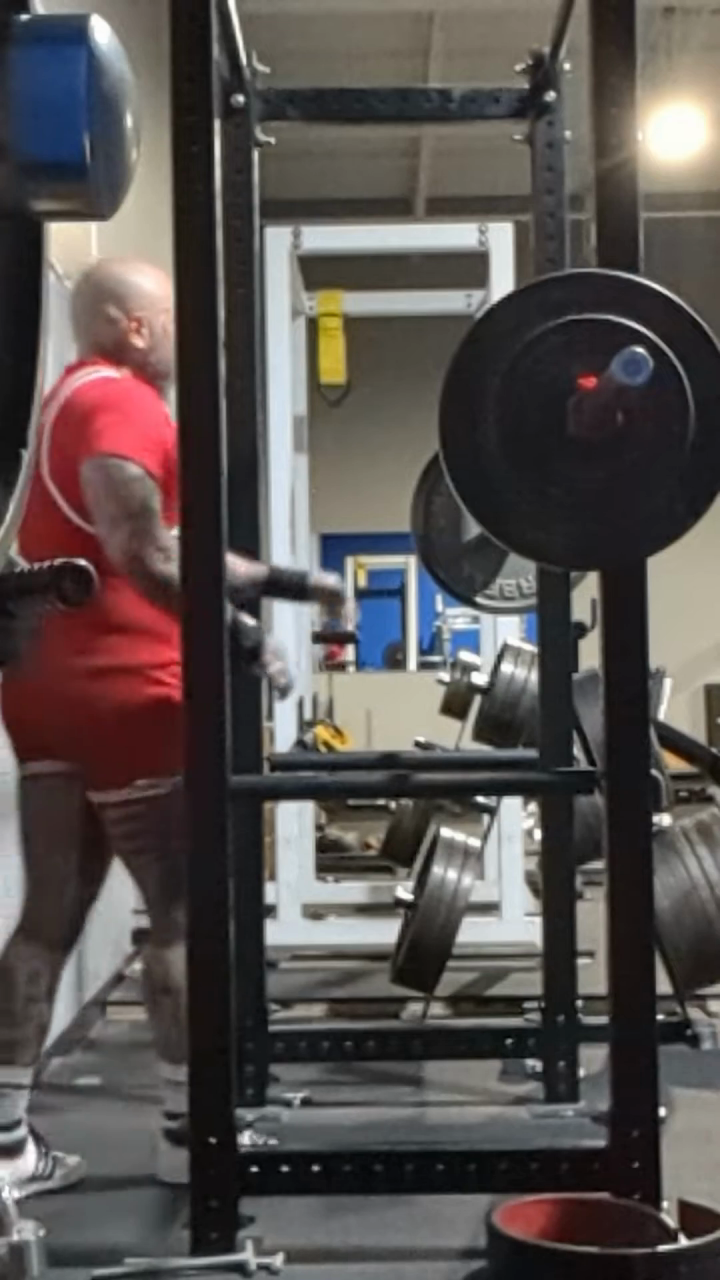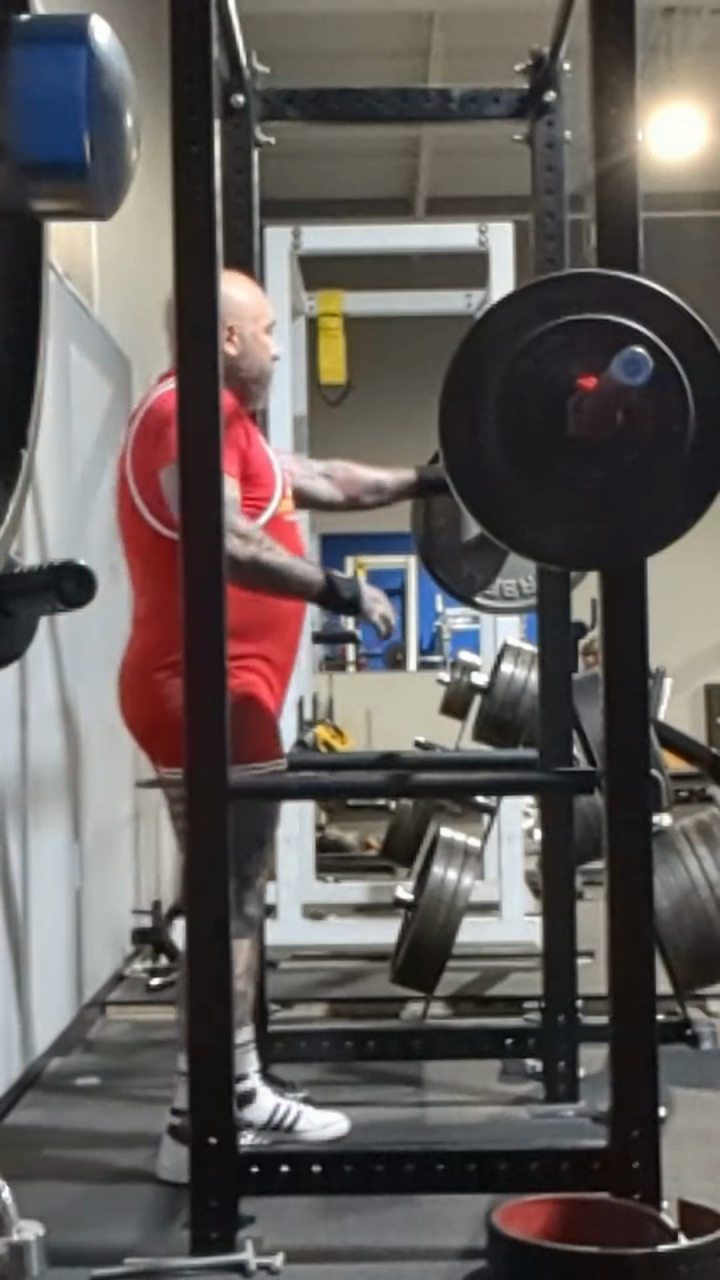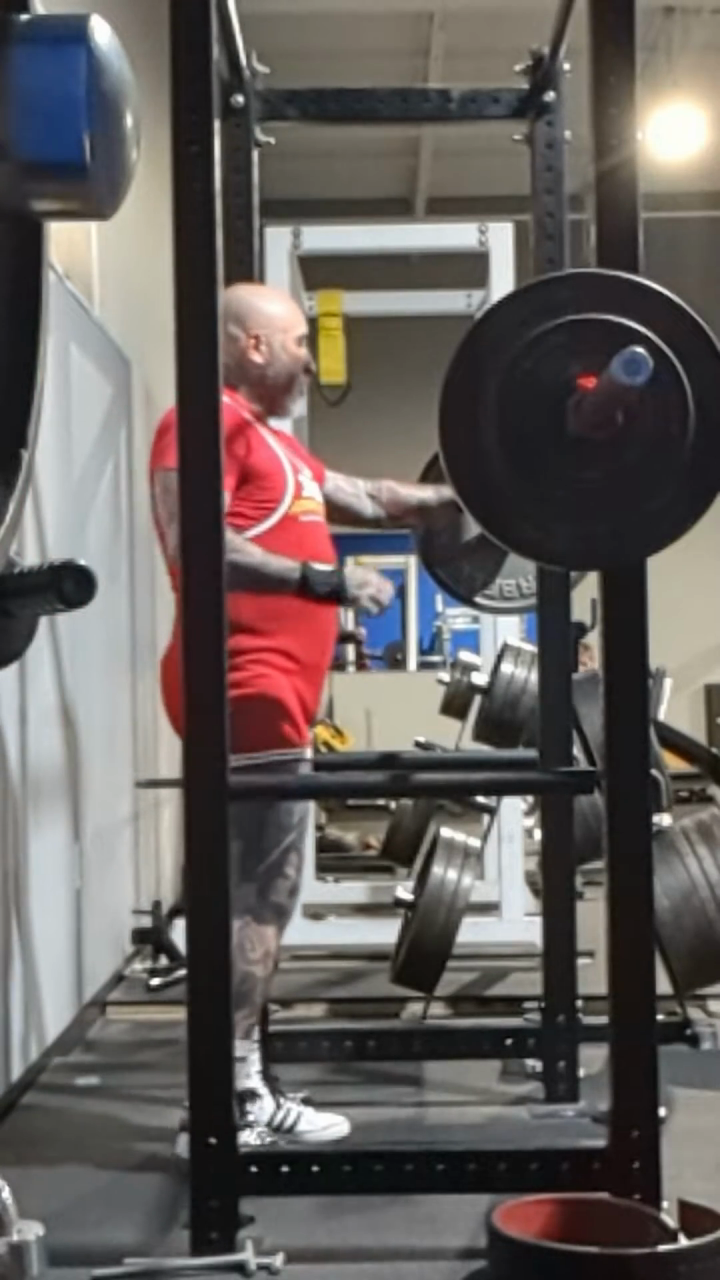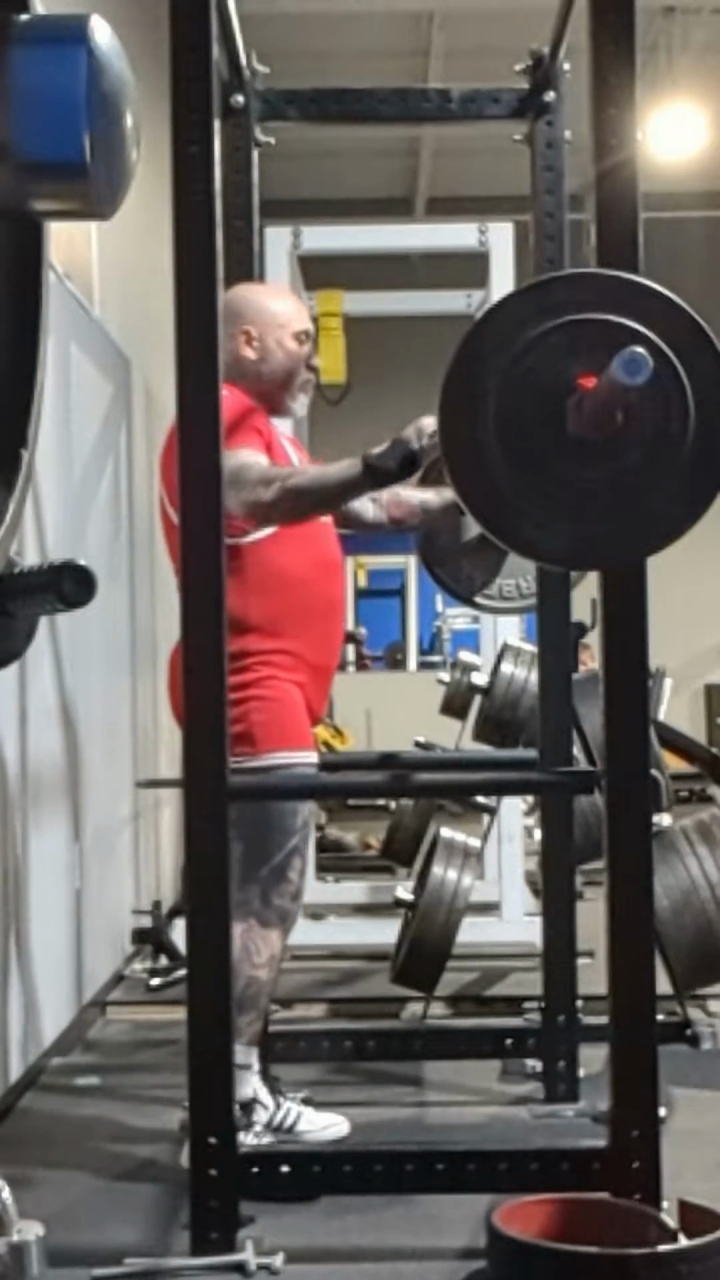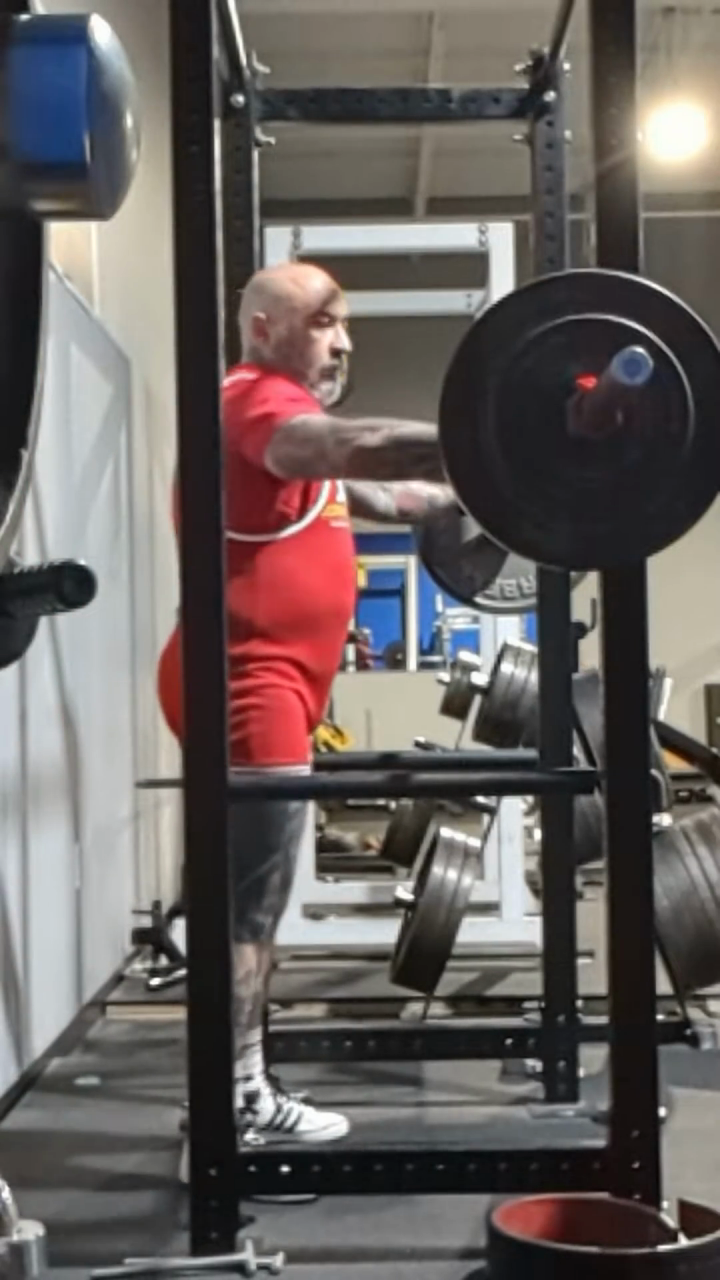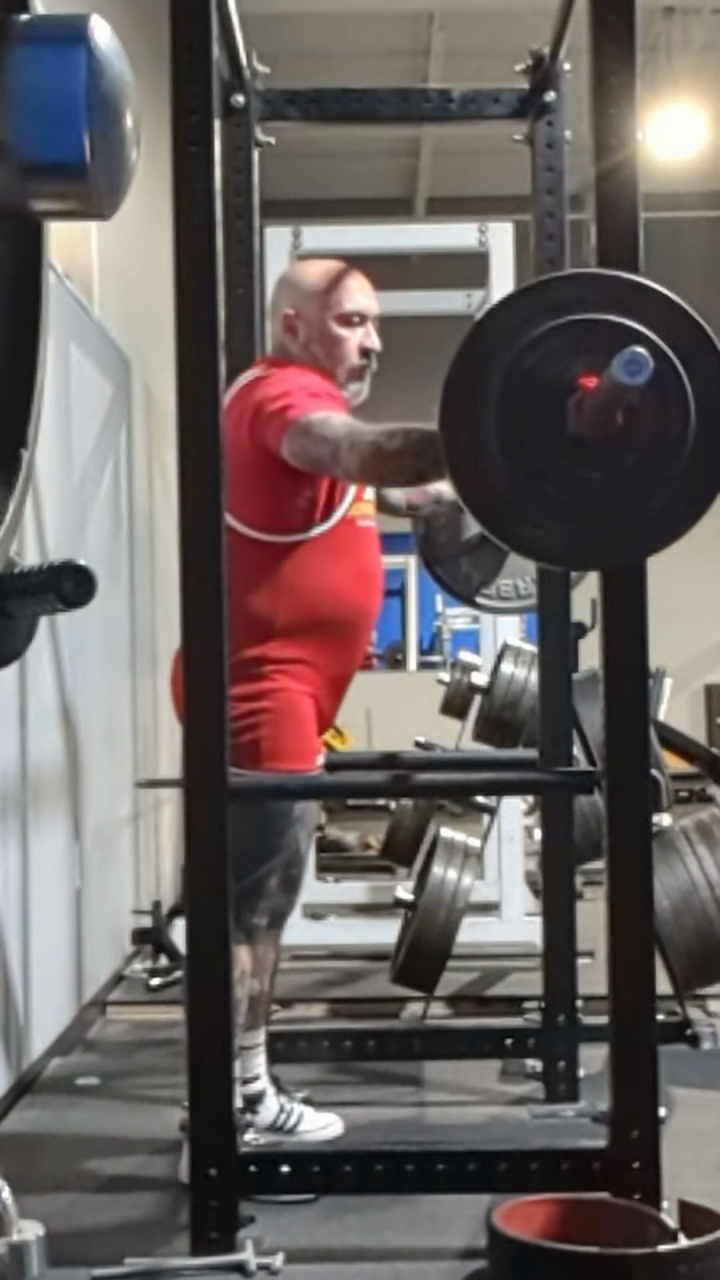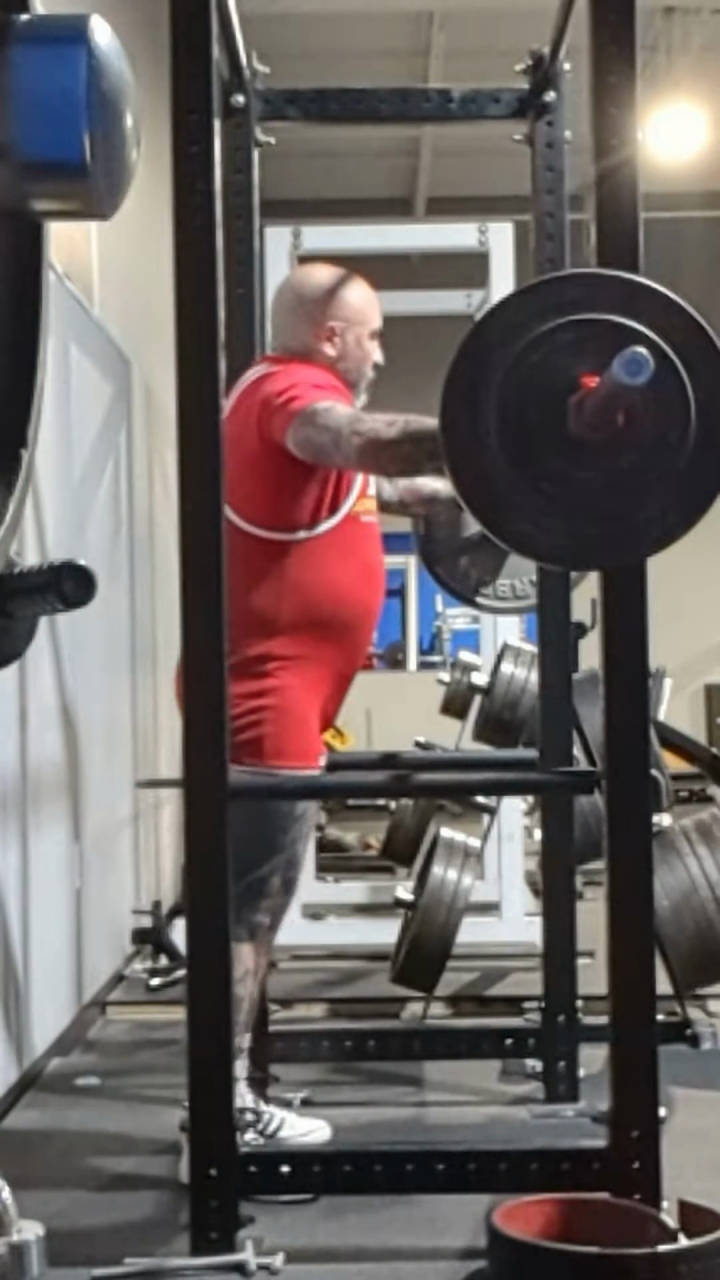
dt=0.5s
person 1, frame 1
left shoulder: (76, 405)
right shoulder: (118, 401)
left elbow: (158, 540)
right elbow: (139, 553)
left wrist: (279, 580)
right hip: (123, 694)
right knee: (187, 914)
right ankle: (189, 1130)
person 1, frame 2
left shoulder: (195, 416)
right shoulder: (192, 409)
left elbow: (315, 481)
right elbow: (223, 539)
left wrist: (425, 481)
right wrist: (340, 589)
left hip: (200, 689)
left knee: (237, 898)
right knee: (228, 906)
left ankle: (238, 1091)
right ankle: (196, 1127)
person 1, frame 3
left shoulder: (265, 439)
right shoulder: (208, 421)
left elbow: (366, 498)
right elbow: (194, 542)
left wrist: (465, 497)
right wrist: (322, 581)
left hip: (269, 690)
right hip: (243, 690)
left knee: (264, 897)
right knee: (259, 897)
left ankle: (247, 1092)
right ankle: (222, 1110)
person 1, frame 4
left shoulder: (256, 427)
right shoulder: (221, 416)
left elbow: (362, 502)
right elbow: (257, 502)
left wrist: (464, 497)
right wrist: (384, 461)
left hip: (273, 692)
right hip: (250, 692)
left knee: (265, 899)
right knee: (263, 902)
left ankle: (247, 1094)
right ankle: (227, 1116)
person 1, frame 5
left shoulder: (280, 410)
right shoulder: (257, 398)
left elbow: (369, 488)
right elbow: (353, 450)
left hip: (267, 692)
right hip: (247, 691)
left knee: (256, 904)
right knee: (245, 908)
left ankle: (248, 1095)
right ankle: (224, 1120)
person 1, frame 6
left shoulder: (299, 403)
right shoulder: (282, 394)
left elbow: (379, 484)
right elbow: (366, 453)
left hip: (282, 694)
right hip: (260, 692)
left knee: (266, 901)
right knee: (247, 906)
left ankle: (248, 1093)
right ankle: (225, 1119)
person 1, frame 7
left shoulder: (293, 400)
right shoulder: (287, 391)
left elbow: (370, 481)
right elbow: (370, 444)
left wrist: (466, 489)
left hip: (280, 692)
right hip: (264, 694)
left knee: (260, 906)
right knee: (243, 909)
left ankle: (226, 1099)
right ankle: (219, 1122)
